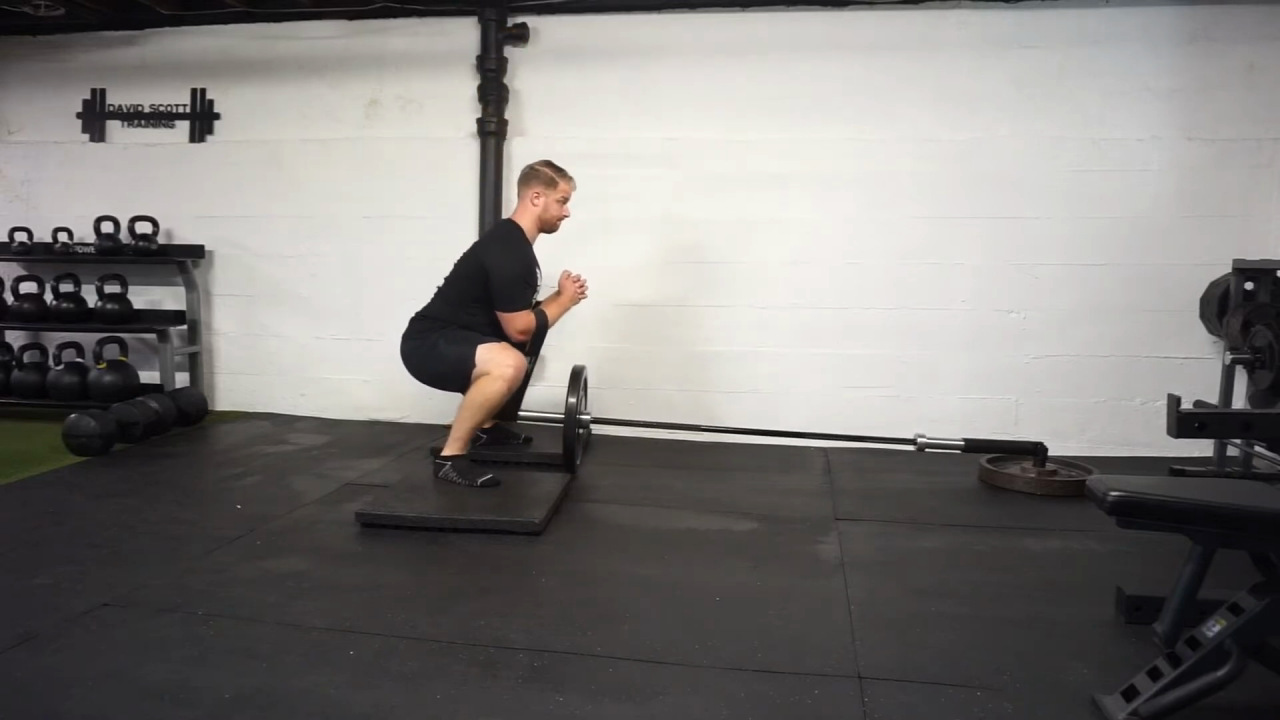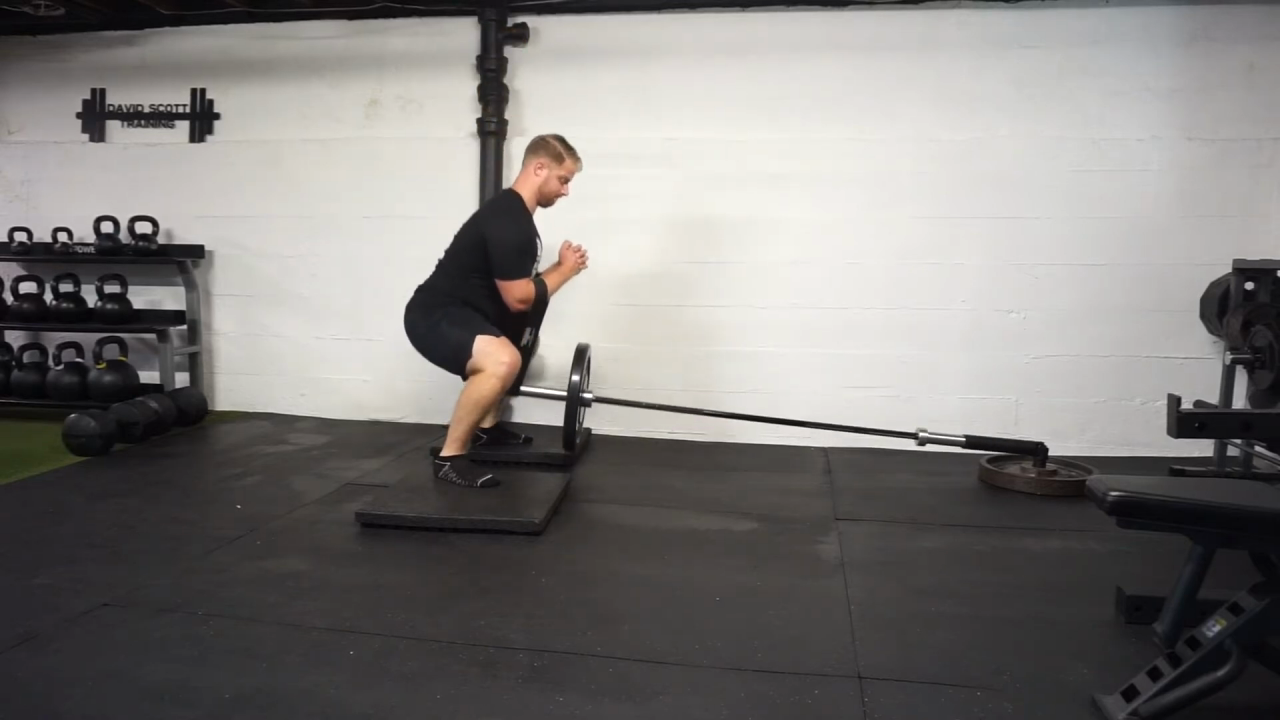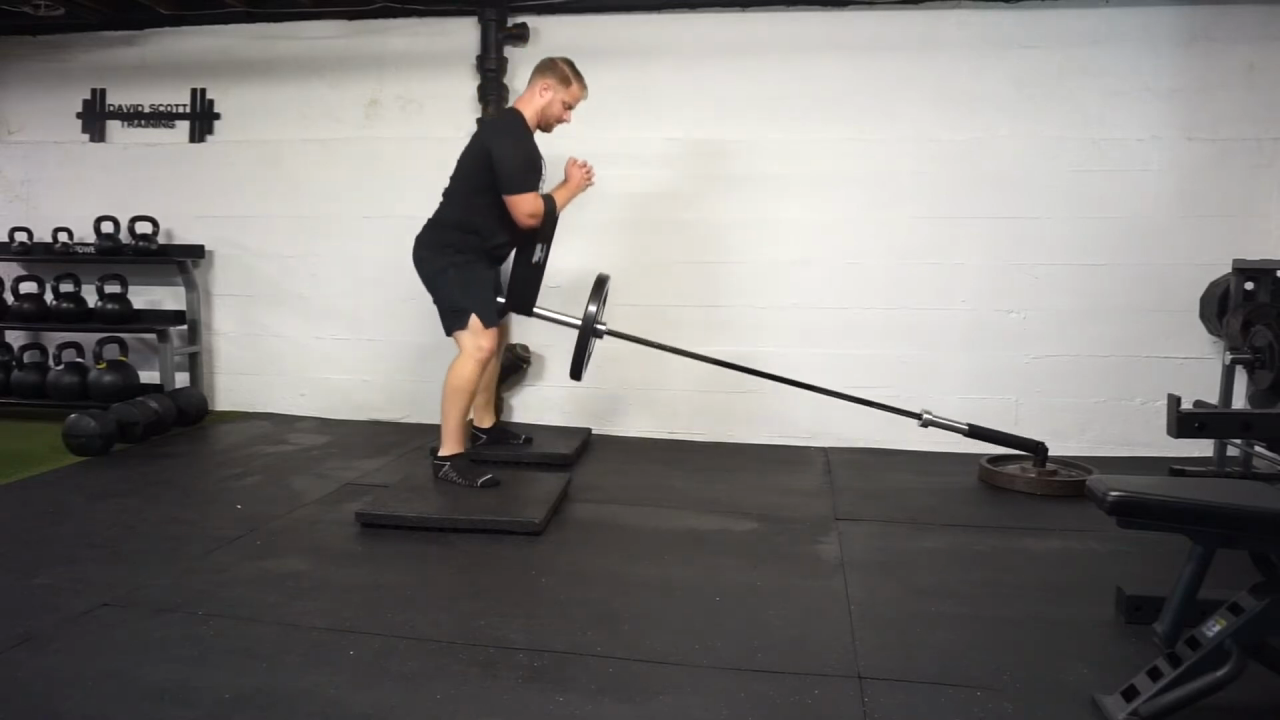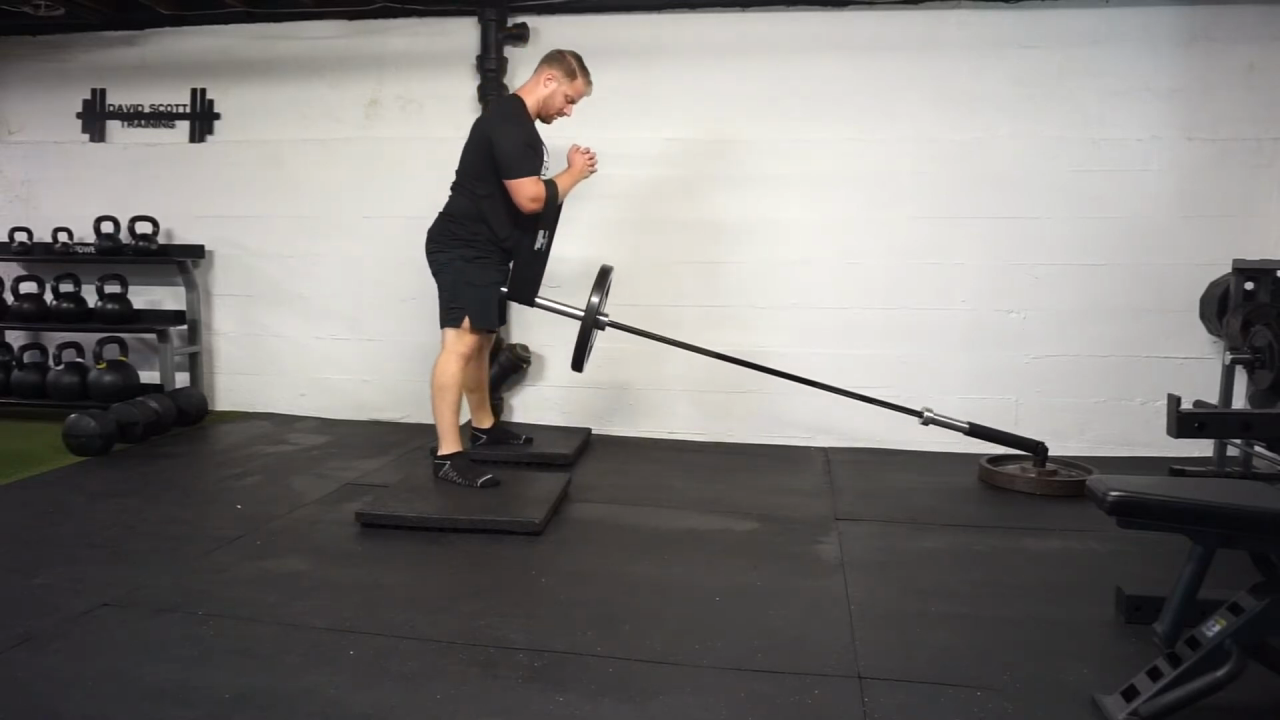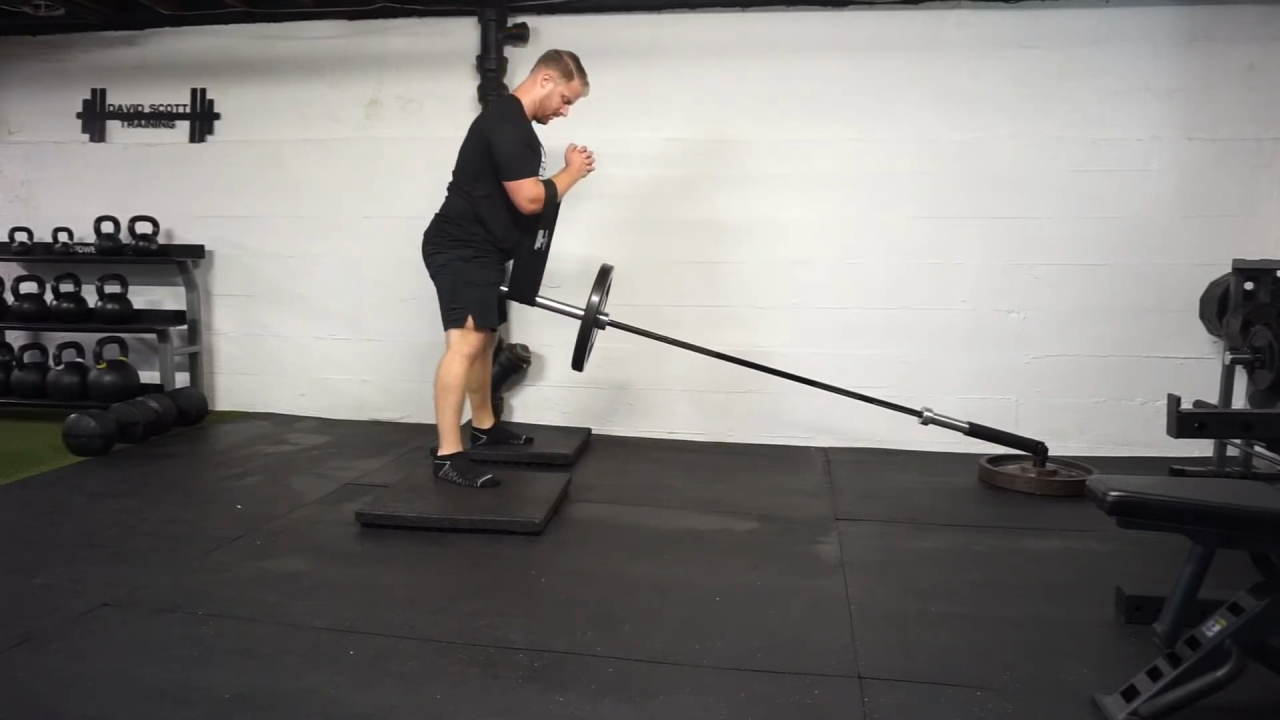
dt=0.5s
person 1, frame 1
left shoulder: (514, 242)
right shoulder: (508, 253)
left elbow: (517, 321)
right elbow: (519, 330)
left wrist: (561, 296)
right wrist: (566, 299)
left hip: (452, 336)
right hip: (429, 345)
right knee: (509, 364)
left ankle: (485, 427)
right ankle: (451, 457)
person 1, frame 2
left shoulder: (514, 213)
right shoulder: (508, 222)
left elbow: (516, 290)
right elbow: (519, 298)
left wrist: (561, 268)
right wrist: (565, 270)
left hip: (460, 310)
right hip: (433, 317)
left knee: (519, 346)
right knee: (503, 361)
left ankle: (486, 427)
right ankle: (451, 457)
person 1, frame 3
left shoulder: (512, 131)
right shoulder: (510, 137)
left elbow: (521, 210)
right elbow: (527, 214)
right wrist: (573, 186)
left hip: (472, 252)
right hip: (450, 254)
left knee: (493, 338)
right knee: (478, 345)
left ankle: (485, 427)
right ankle: (449, 457)
person 1, frame 4
left shoulder: (515, 120)
right shoulder: (509, 122)
left elbow: (525, 195)
right elbow: (530, 198)
right wrist: (575, 172)
left hip: (484, 250)
right hip: (464, 250)
left knee: (480, 342)
right knee: (461, 345)
left ankle: (484, 427)
right ankle: (448, 455)
person 1, frame 5
left shoulder: (511, 120)
right shoulder: (507, 124)
left elbow: (523, 196)
right elbow: (529, 199)
right wrist: (573, 171)
left hip: (480, 248)
right hip: (459, 248)
left knee: (484, 339)
right knee: (466, 343)
left ankle: (484, 426)
right ankle: (449, 455)
